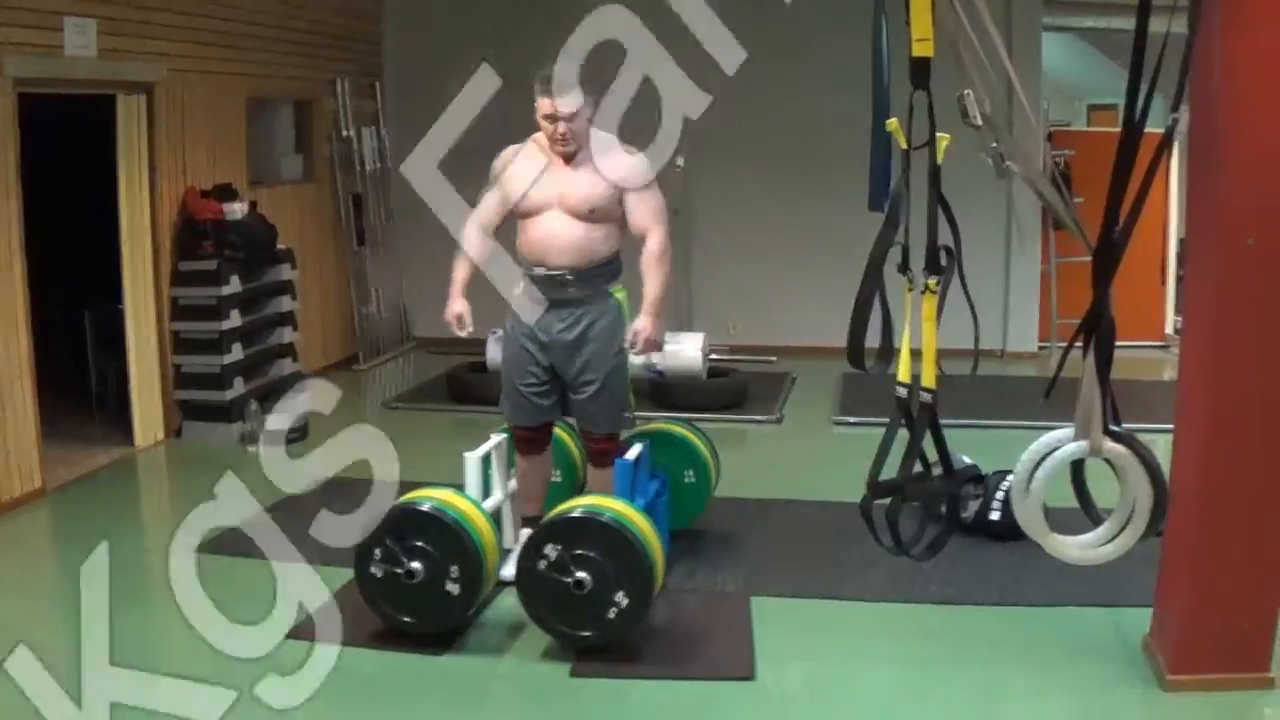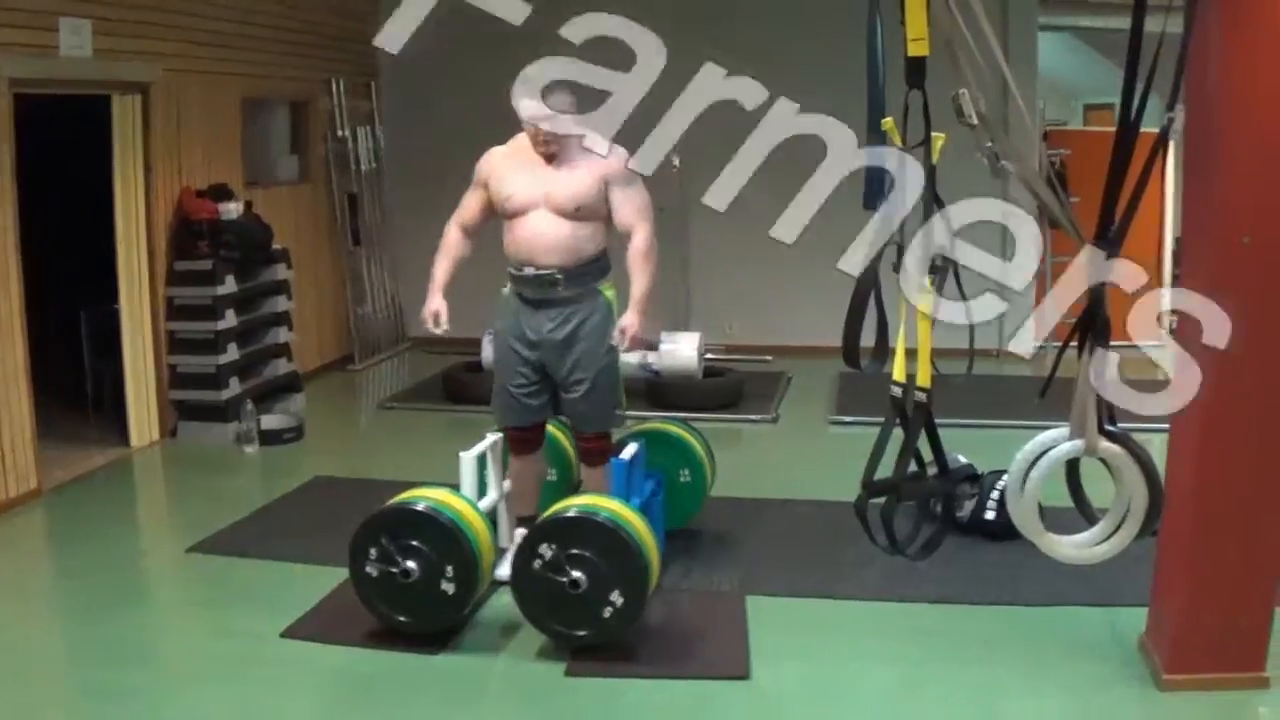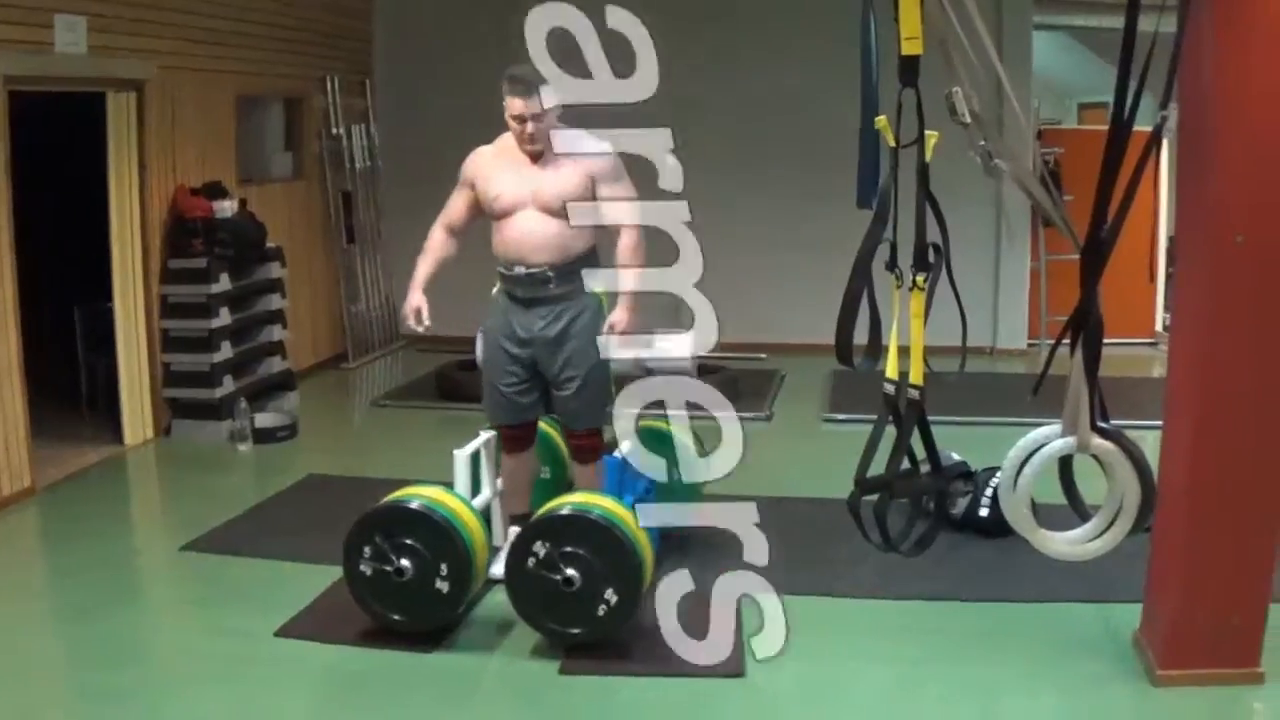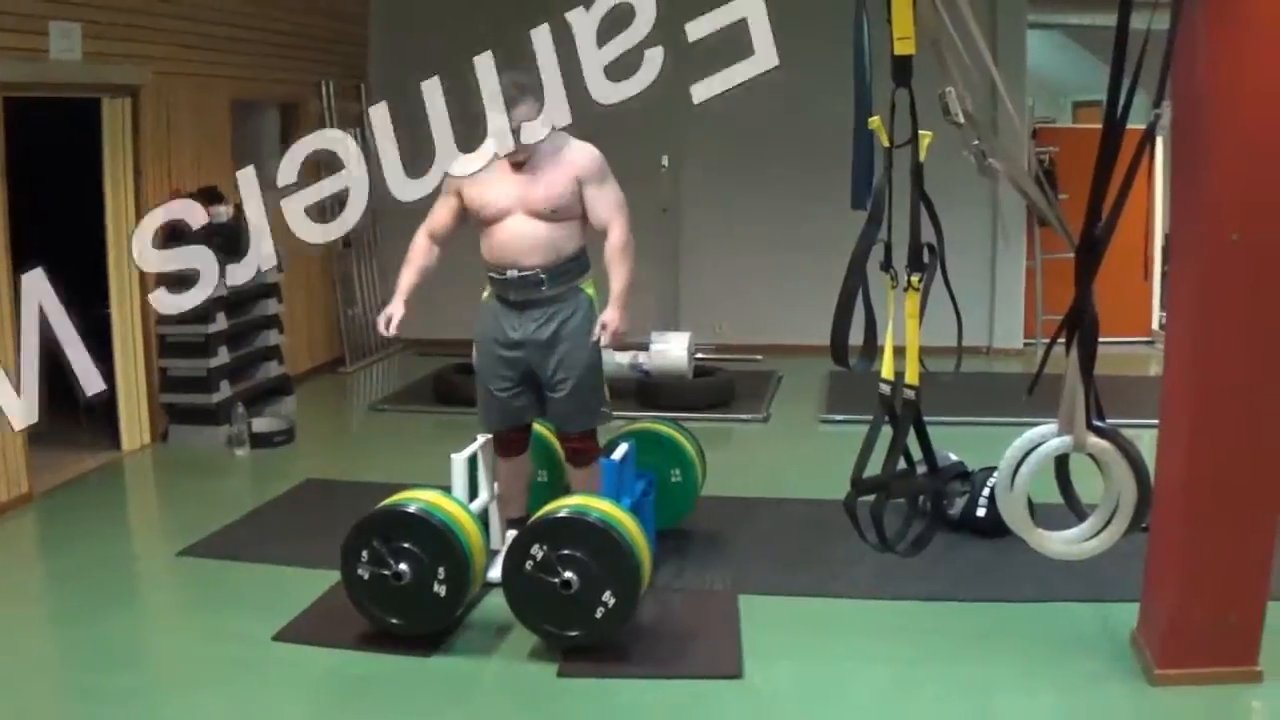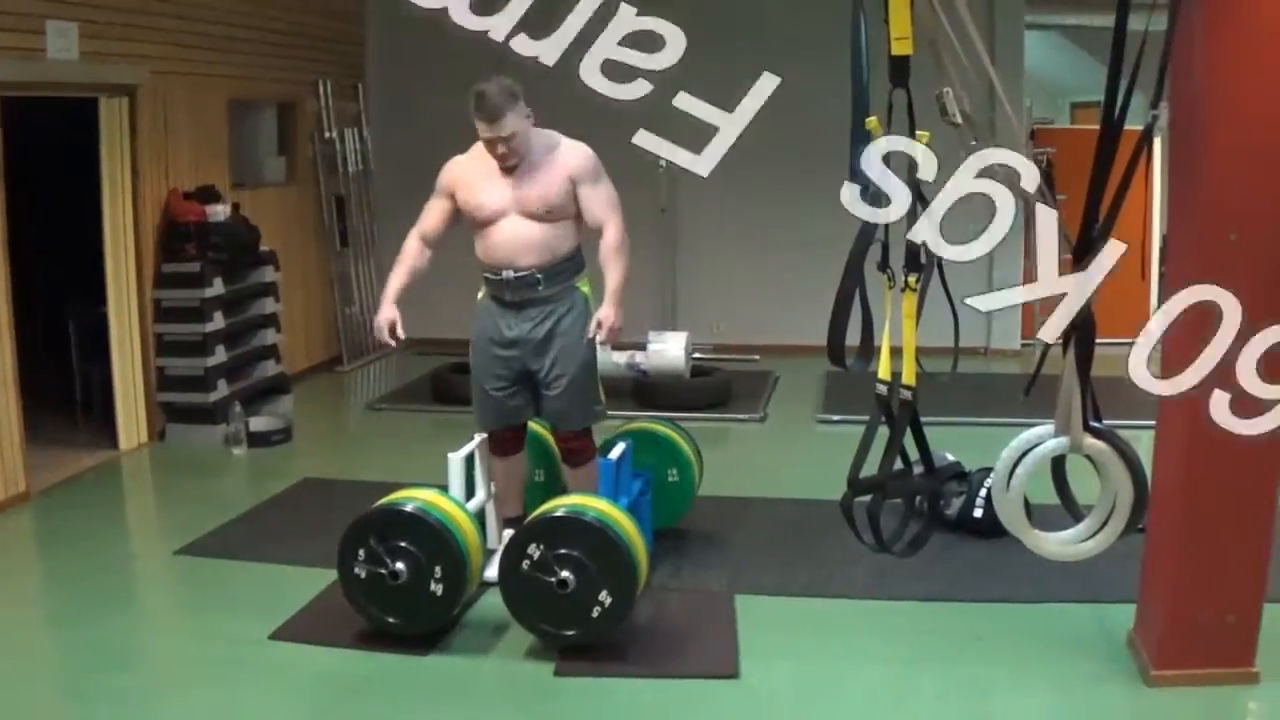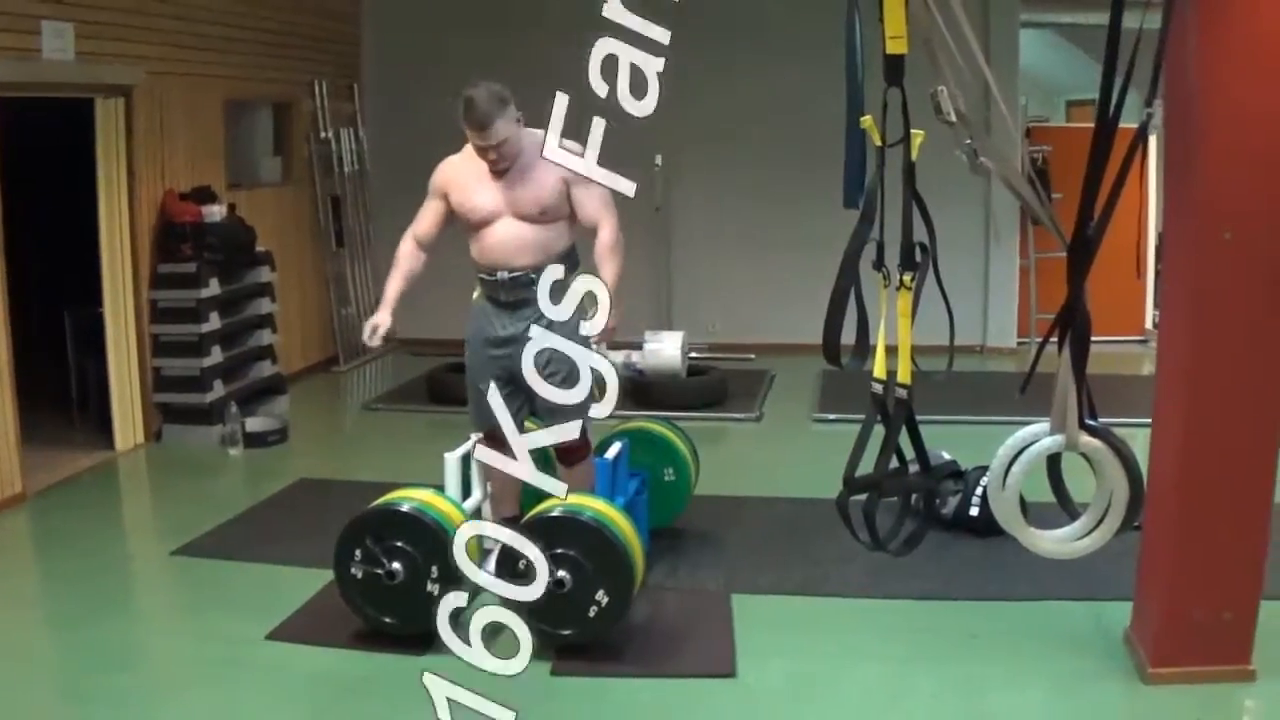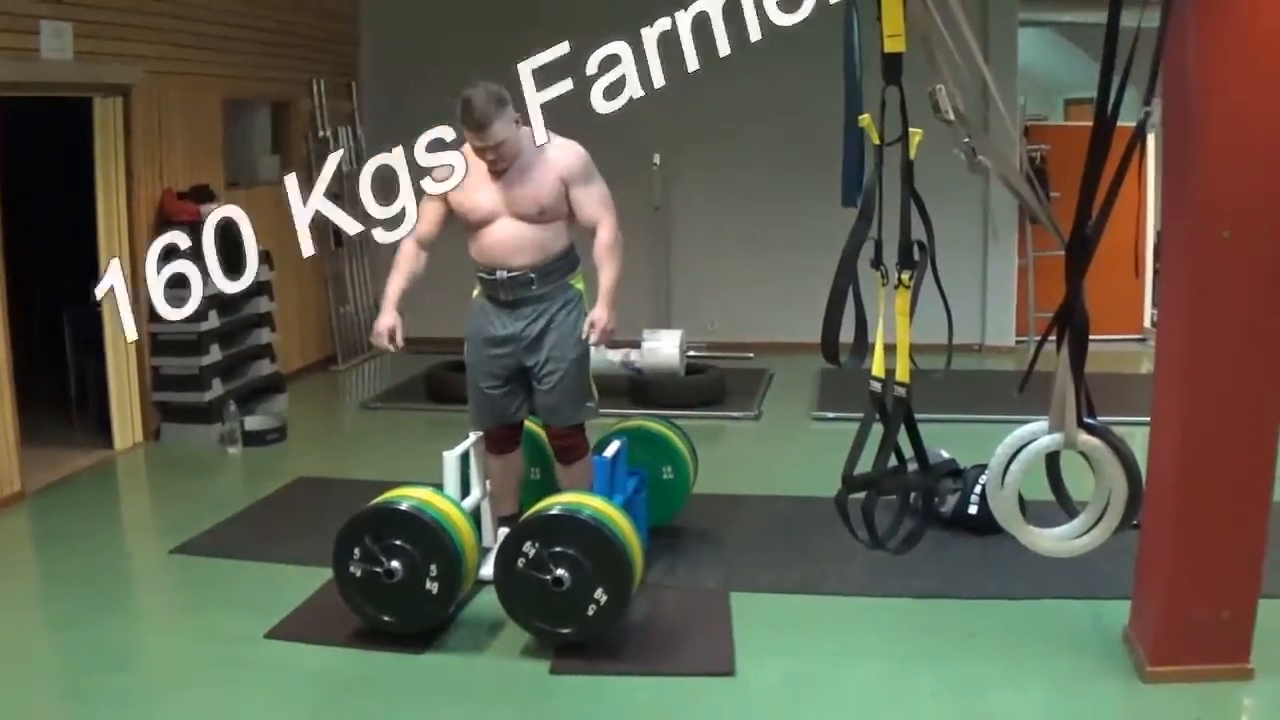
dt=0.1s
person 1, frame 1
left shoulder: (623, 163)
right shoulder: (513, 162)
left elbow: (654, 238)
right elbow: (480, 226)
left wrist: (650, 310)
right wrist: (458, 291)
left hip: (595, 306)
left knee: (599, 434)
right knee: (526, 429)
right ankle: (529, 534)
person 1, frame 2
left shoulder: (608, 161)
right shoulder: (496, 162)
left elbow: (641, 235)
right elbow: (461, 228)
left wrist: (637, 305)
right wrist: (437, 289)
left hip: (583, 305)
right hip: (519, 307)
left knee: (591, 432)
right knee: (520, 430)
right ankle: (524, 535)
person 1, frame 3
left shoulder: (595, 158)
right shoulder: (482, 162)
left elbow: (628, 230)
right elbow: (447, 228)
left wrist: (625, 300)
right wrist: (418, 286)
left hip: (573, 303)
right hip: (508, 305)
left knee: (583, 429)
right knee: (512, 428)
right ankle: (518, 532)
person 1, frame 4
left shoulder: (580, 159)
right shoulder: (466, 171)
left elbow: (616, 231)
right elbow: (431, 236)
left wrist: (616, 303)
right wrist: (400, 296)
left hip: (565, 305)
right hip: (500, 310)
left knee: (576, 431)
right knee: (507, 431)
right ankle: (515, 536)
person 1, frame 5
left shoulder: (574, 158)
right shoulder: (459, 172)
left elbow: (611, 229)
right elbow: (422, 239)
left wrist: (612, 300)
right wrist: (390, 299)
left hip: (560, 304)
right hip: (496, 309)
left knee: (572, 431)
right knee: (503, 431)
right ankle: (511, 535)
person 1, frame 6
right shoulder: (450, 173)
left elbow: (606, 227)
right elbow: (416, 242)
left wrist: (606, 297)
right wrist: (387, 304)
left hip: (555, 302)
right hip: (491, 310)
left knee: (567, 429)
right knee: (496, 429)
right ankle: (506, 531)
person 1, frame 7
left shoulder: (564, 157)
right shoulder: (450, 174)
left elbow: (605, 227)
right elbow: (416, 242)
left wrist: (604, 302)
right wrist: (389, 306)
left hip: (556, 304)
right hip: (491, 309)
left knee: (565, 428)
right knee: (498, 433)
right ankle: (506, 536)
